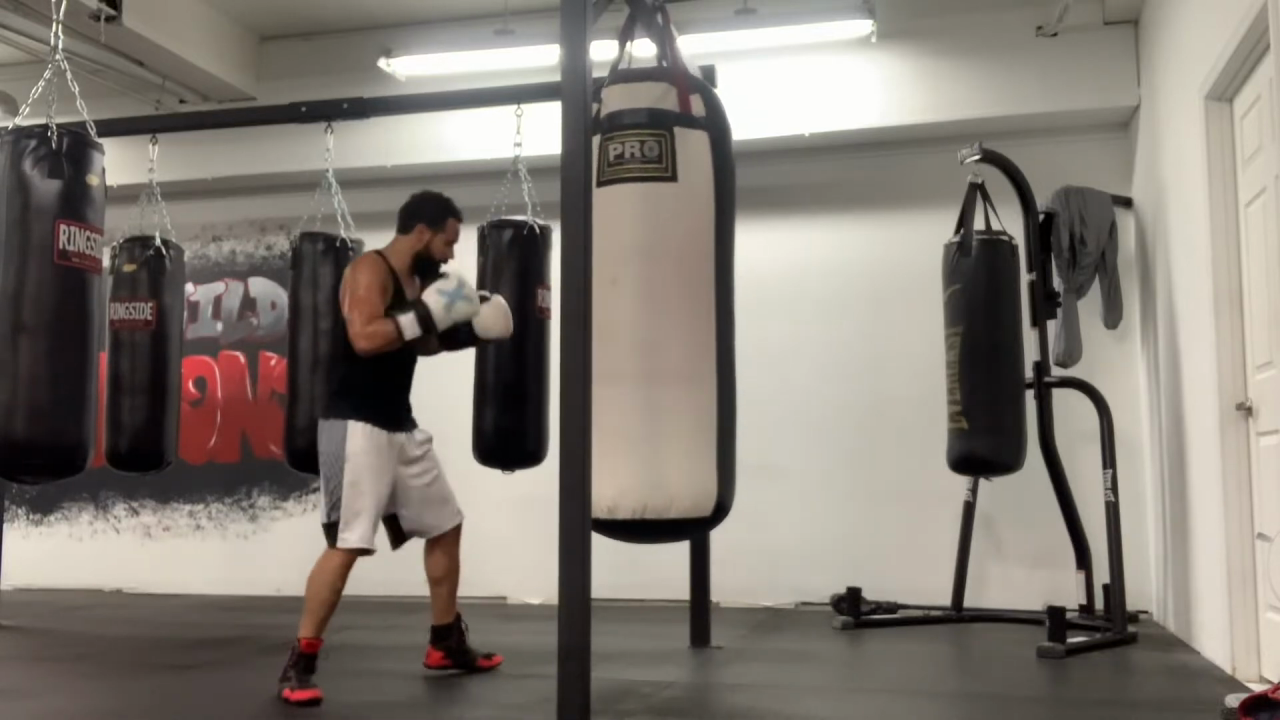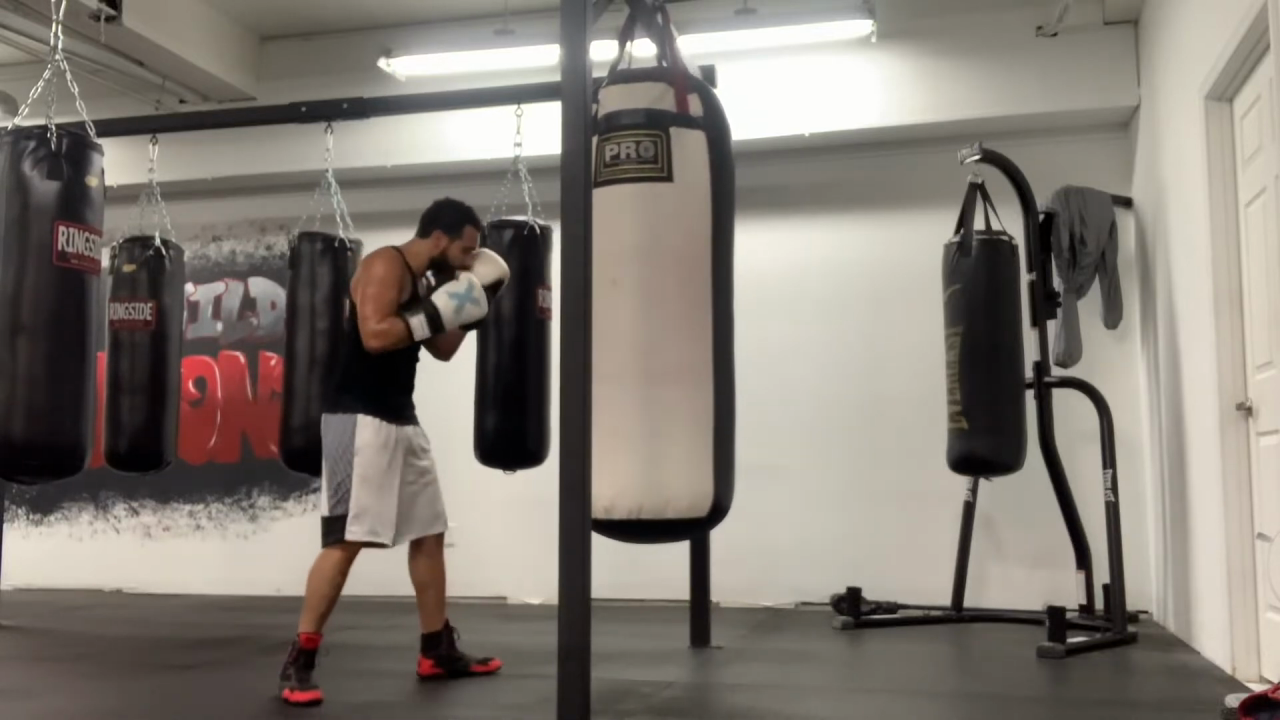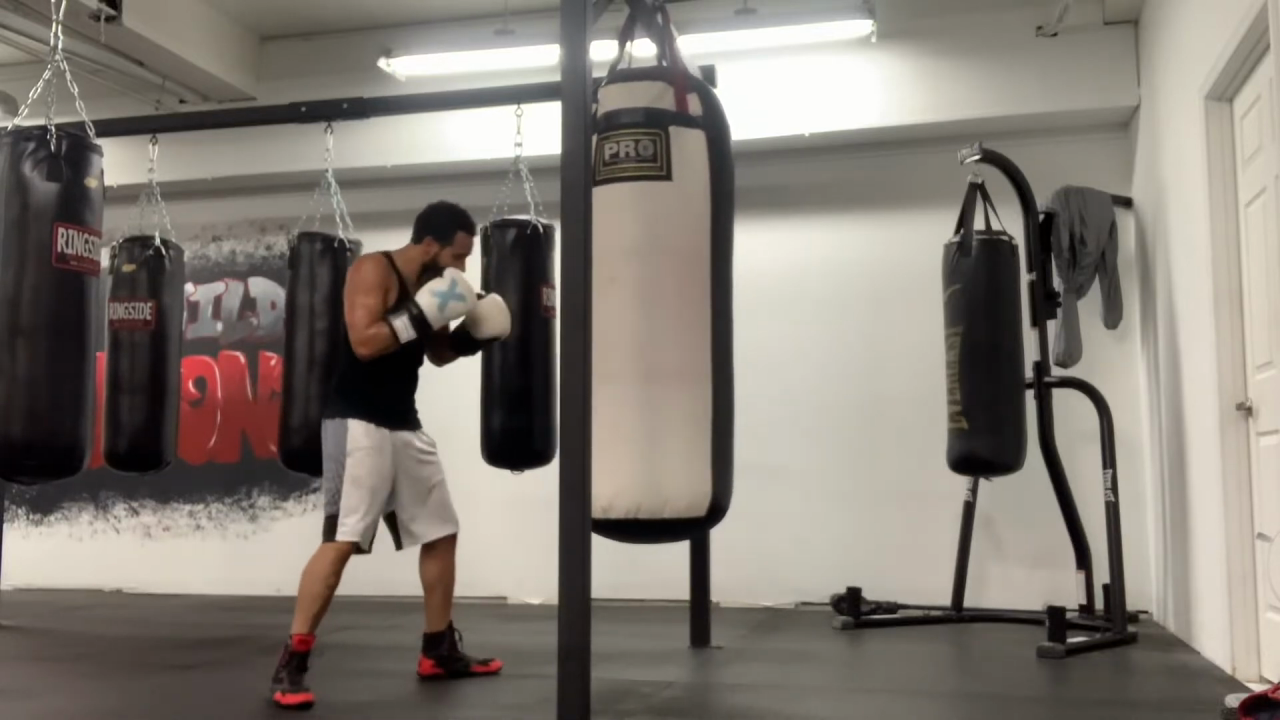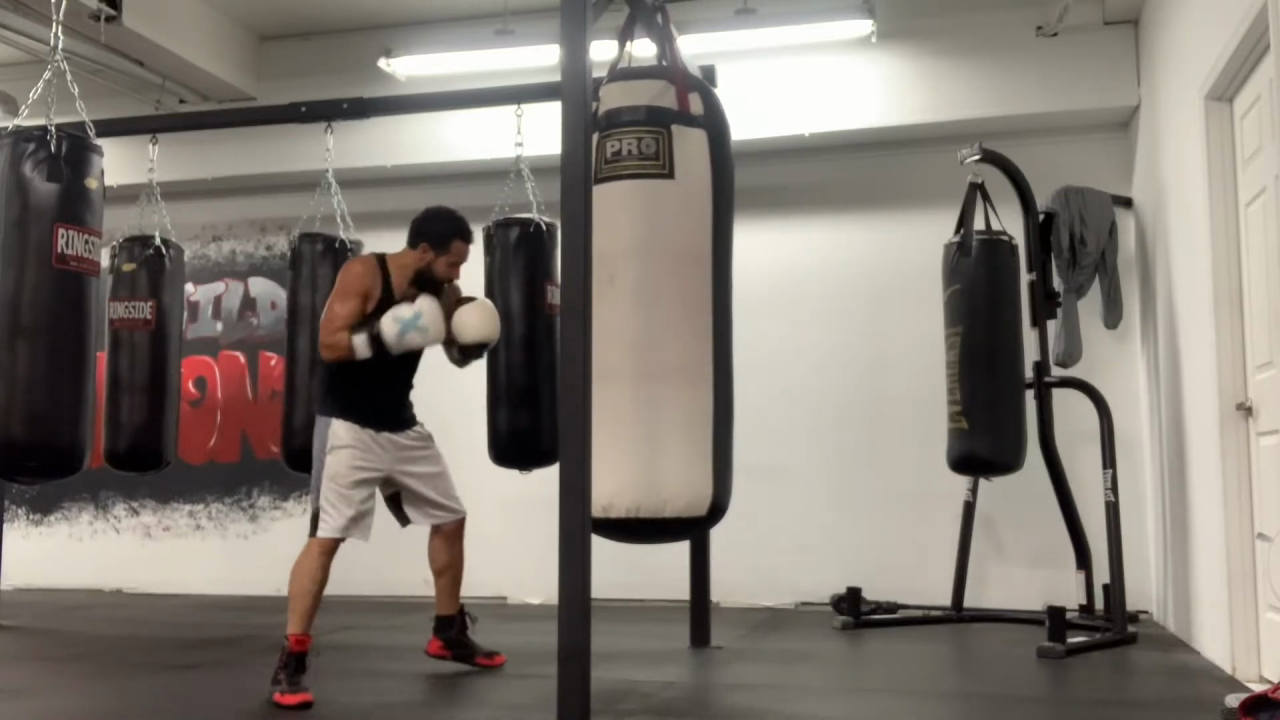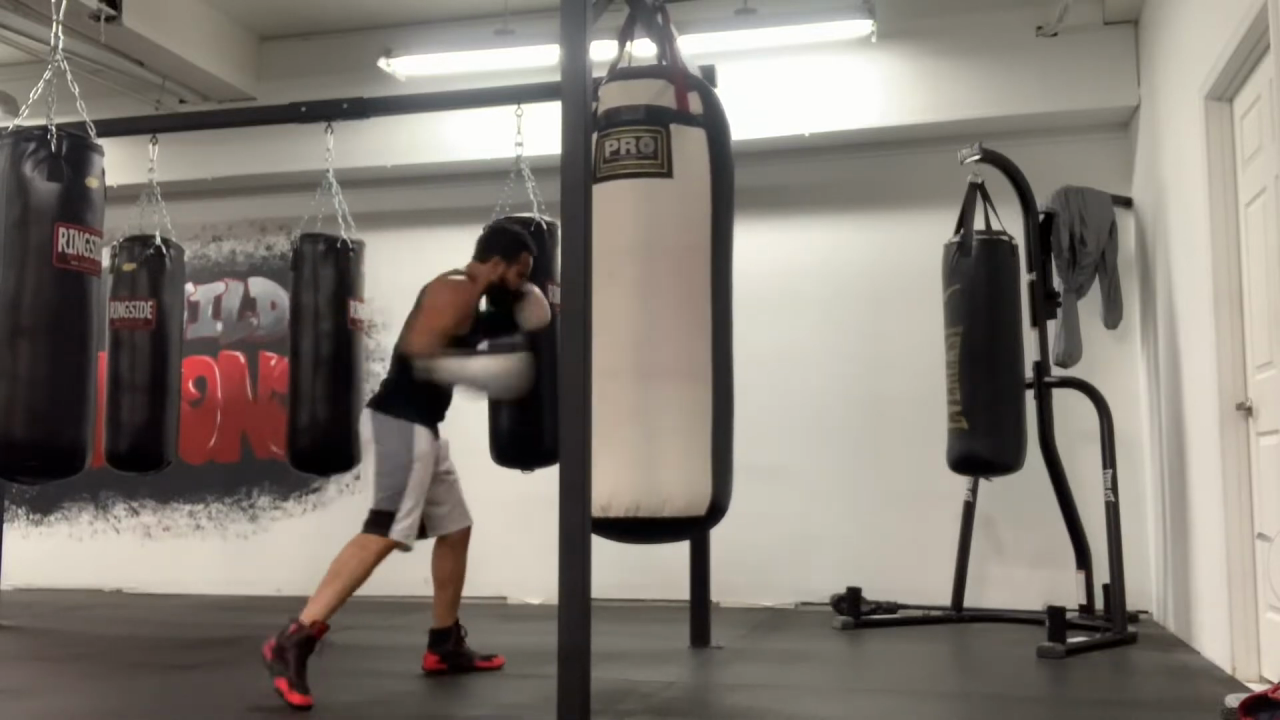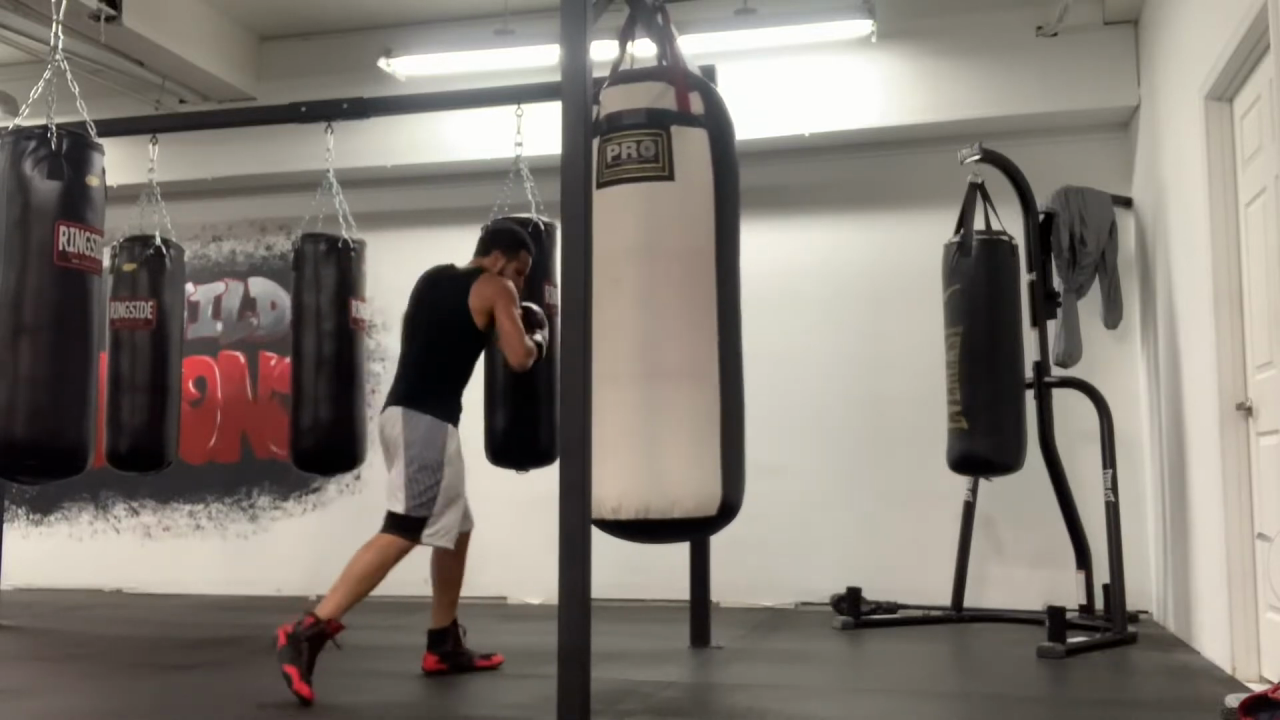
dt=0.3s
person 1, frame 1
left shoulder: (415, 278)
right shoulder: (369, 270)
right elbow: (366, 339)
left wrist: (463, 328)
right wrist: (429, 311)
left hip: (401, 427)
right hip: (354, 426)
left knee: (445, 527)
right knee: (346, 545)
left ankle: (447, 643)
right ankle: (299, 663)
person 1, frame 2
left shoulder: (425, 281)
right shoulder: (384, 265)
left elbow: (443, 348)
right elbow: (376, 336)
left wrist: (471, 307)
right wrist: (438, 312)
left hip: (401, 420)
right hip: (358, 419)
left knee: (429, 536)
right knee: (347, 541)
left ankle: (437, 651)
right ankle: (299, 661)
person 1, frame 3
left shoulder: (434, 283)
right shoulder: (374, 270)
left elbow: (439, 353)
right elbow: (364, 343)
left wrist: (470, 334)
right wrist: (424, 313)
left hip: (407, 429)
right hip: (356, 425)
left knee: (441, 535)
right knee: (342, 540)
left ankle: (439, 651)
right ankle: (292, 663)
person 1, frame 4
left shoulder: (442, 293)
right shoulder: (362, 273)
left elbow: (458, 354)
right elbow: (328, 346)
left wrist: (474, 340)
right wrist: (387, 336)
left hip: (402, 427)
right hip: (347, 425)
left knee: (450, 519)
right knee: (326, 537)
left ankle: (449, 634)
right ankle: (290, 664)
person 1, frame 5
left shoulder: (463, 291)
right shoulder: (459, 289)
right elbow: (419, 342)
left wrist: (509, 320)
left hip: (415, 425)
right hip: (400, 423)
left knee: (455, 529)
right knee: (382, 536)
left ankle: (445, 645)
right ankle: (292, 645)
person 1, frame 6
left shoulder: (437, 280)
right shoulder: (495, 289)
right elbow: (519, 360)
right wrist: (536, 333)
left hip: (407, 413)
right hip: (426, 419)
left knee: (455, 531)
right knee: (400, 534)
left ankle: (444, 645)
right ankle: (308, 632)
